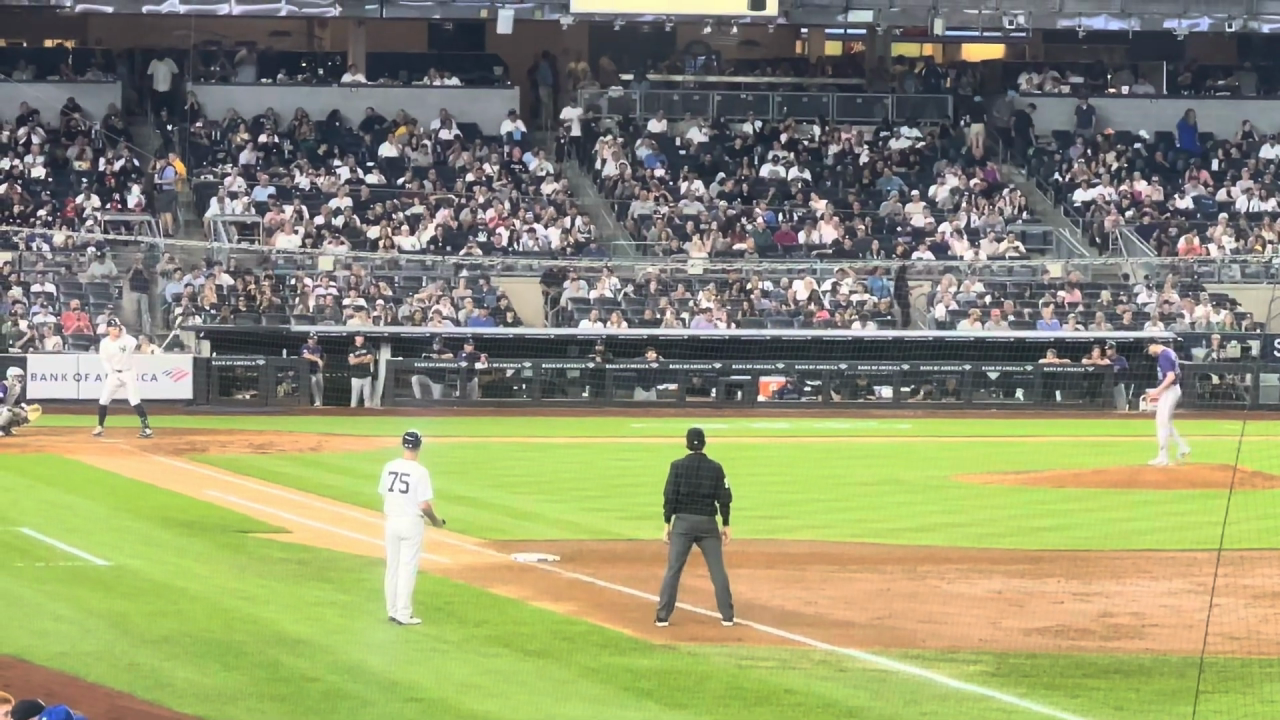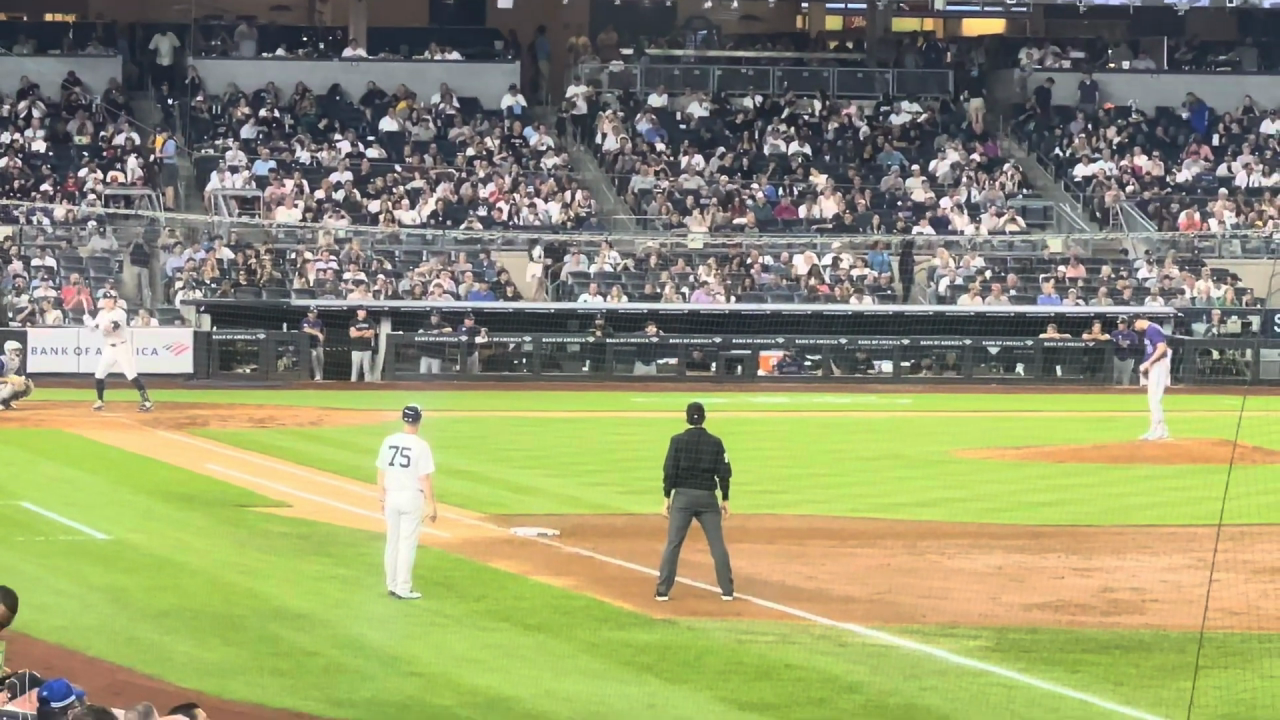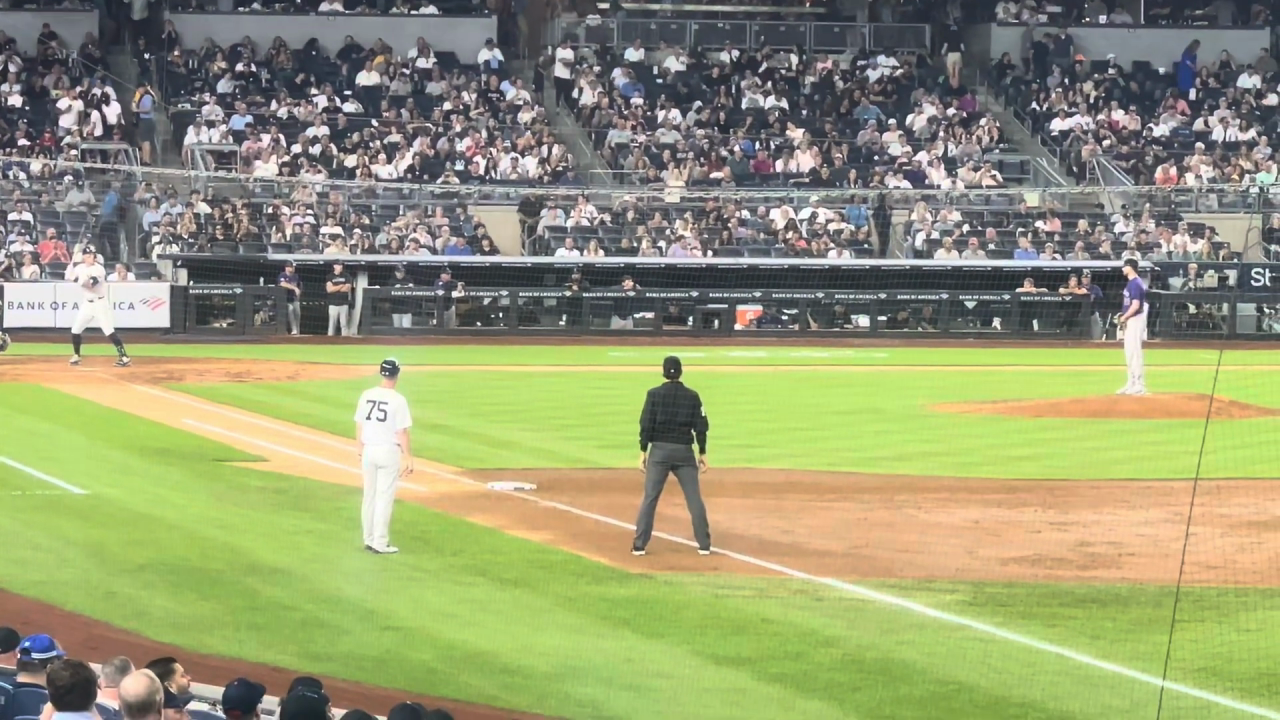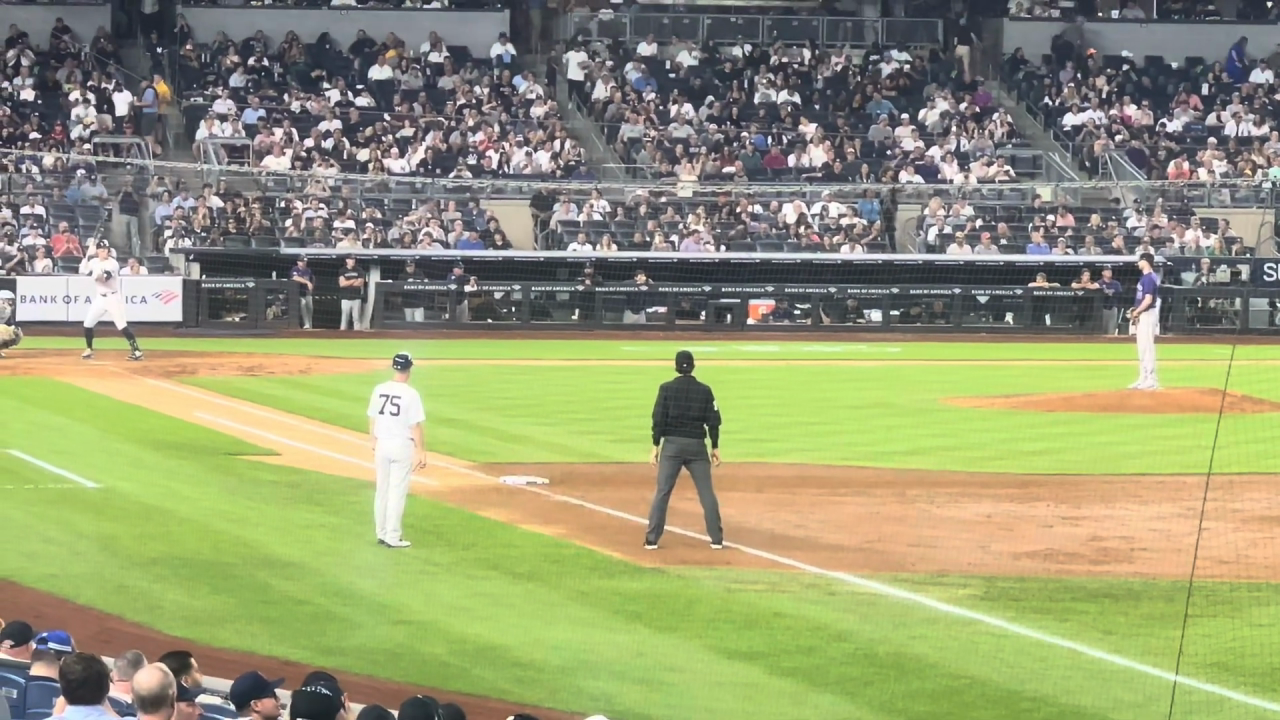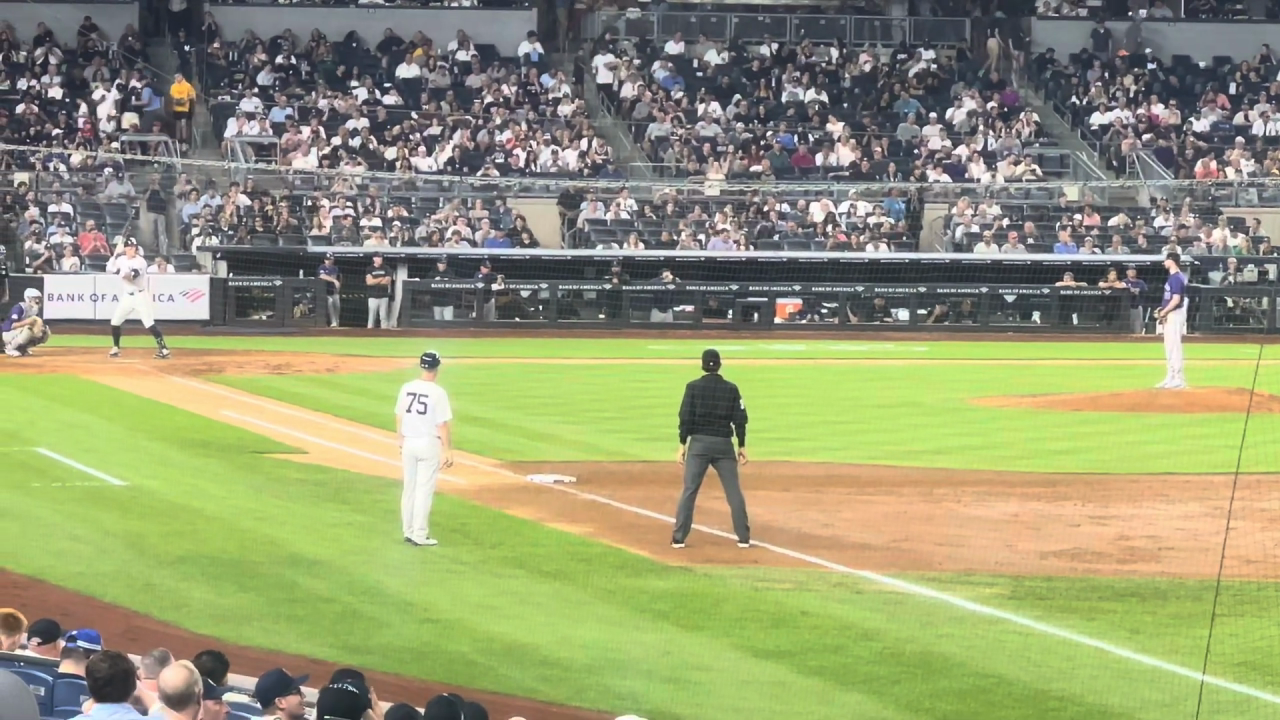
dt=1s
person 1, frame 1
left shoulder: (678, 465)
right shoulder: (715, 467)
left elbow: (670, 497)
right elbow: (724, 499)
left wrist: (667, 524)
right wrist: (725, 525)
left hip: (683, 521)
right hip: (708, 523)
left knee: (673, 569)
right knee: (718, 570)
left ankle: (662, 617)
right ankle: (727, 616)
person 1, frame 2
left shoulder: (678, 440)
right shoulder: (715, 442)
left elbow: (670, 471)
right elbow: (724, 473)
left wrist: (667, 498)
right wrist: (725, 499)
left hip: (683, 496)
right hip: (707, 497)
left knee: (673, 544)
right knee: (718, 545)
left ankle: (662, 591)
right ankle: (727, 591)
person 1, frame 3
left shoulder: (654, 394)
right shoulder: (692, 396)
left elbow: (646, 425)
right elbow: (701, 427)
left wrist: (643, 452)
right wrist: (702, 453)
left hip: (659, 450)
right hip: (684, 451)
left knee: (650, 498)
right knee: (694, 499)
left ankle: (639, 545)
right ankle: (704, 545)
person 1, frame 4
left shoulder: (666, 388)
right shoulder: (704, 390)
left elbow: (658, 420)
right elbow: (713, 421)
left wrist: (655, 446)
right wrist: (715, 447)
left hip: (672, 444)
right hip: (697, 445)
left knee: (662, 492)
right knee: (707, 493)
left ankle: (651, 540)
right ankle: (716, 539)
person 1, frame 5
left shoulder: (693, 387)
right shoulder: (731, 389)
left elbow: (685, 418)
right elbow: (740, 420)
left wrist: (682, 445)
right wrist: (741, 446)
left hip: (698, 443)
right hip: (723, 444)
left knee: (689, 491)
right knee: (734, 492)
left ankle: (679, 538)
right ankle: (743, 538)
person 2, frame 1
left shoulder: (389, 467)
right shoulder: (420, 471)
left elbow: (384, 497)
right elbow: (424, 505)
right wrist: (435, 520)
left hip: (391, 522)
right hip: (411, 523)
left knee: (392, 568)
right knee: (407, 569)
left ankle: (392, 611)
right ankle: (403, 615)
person 2, frame 2
left shoulder: (388, 441)
right shoulder: (421, 445)
left elbow: (381, 472)
right elbow: (425, 478)
left wrist: (382, 497)
right wrist: (431, 504)
left hip: (392, 496)
right hip: (412, 497)
left knee: (392, 542)
right knee: (407, 544)
left ankle: (392, 586)
right ankle: (403, 589)
person 2, frame 3
left shoulder: (366, 395)
right shoulder: (398, 400)
left elbow: (359, 426)
right elbow: (402, 432)
left wrist: (361, 450)
right wrist: (408, 458)
left hip: (369, 450)
right hip: (389, 452)
left knee: (369, 496)
right knee: (384, 498)
left ankle: (369, 540)
right ankle: (380, 543)
person 2, frame 4
left shoulder: (379, 390)
right shoulder: (411, 394)
left elbow: (372, 420)
right elbow: (415, 426)
left wrist: (374, 442)
right wrist: (421, 451)
left hip: (382, 445)
right hip: (402, 446)
left knee: (382, 490)
right knee: (397, 492)
left ankle: (381, 534)
right ankle: (393, 537)
person 2, frame 5
left shoulder: (406, 388)
right shoulder: (438, 392)
left elbow: (399, 418)
right elbow: (442, 425)
left wrist: (401, 441)
right wrist: (447, 451)
left hip: (409, 443)
right hip: (429, 444)
left knee: (409, 489)
right knee: (424, 490)
left ankle: (408, 532)
right ankle: (419, 536)
